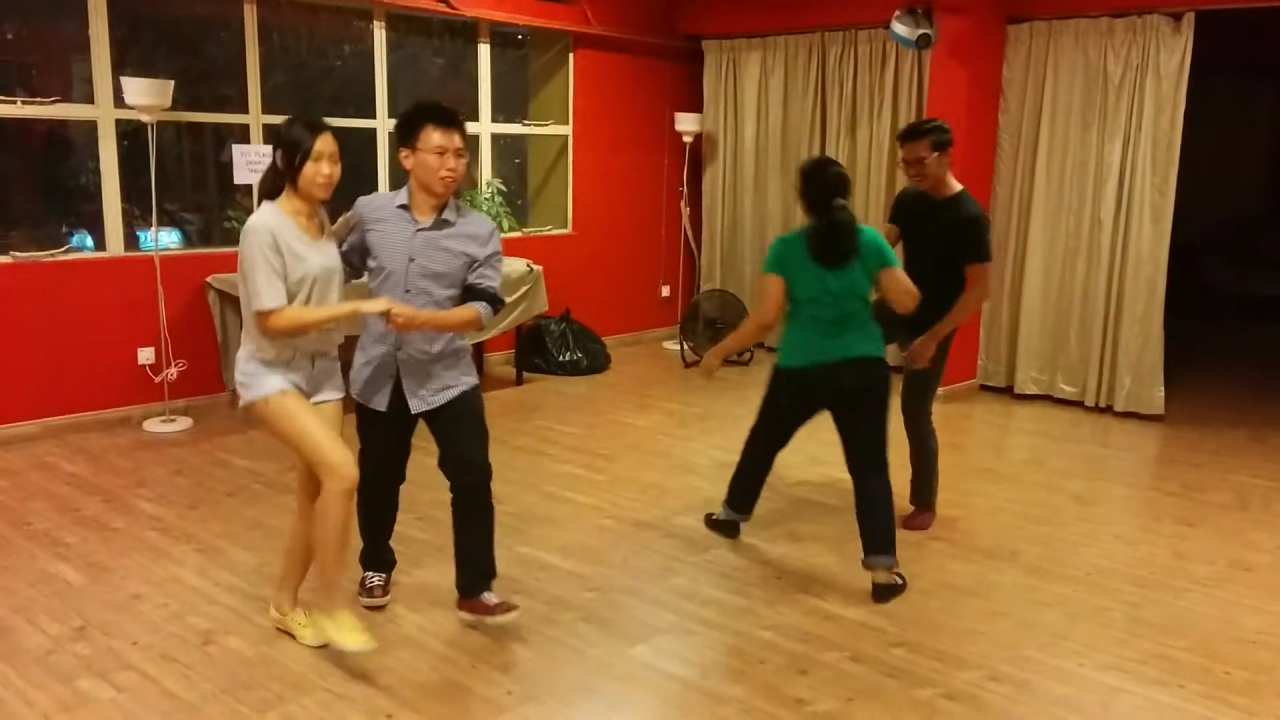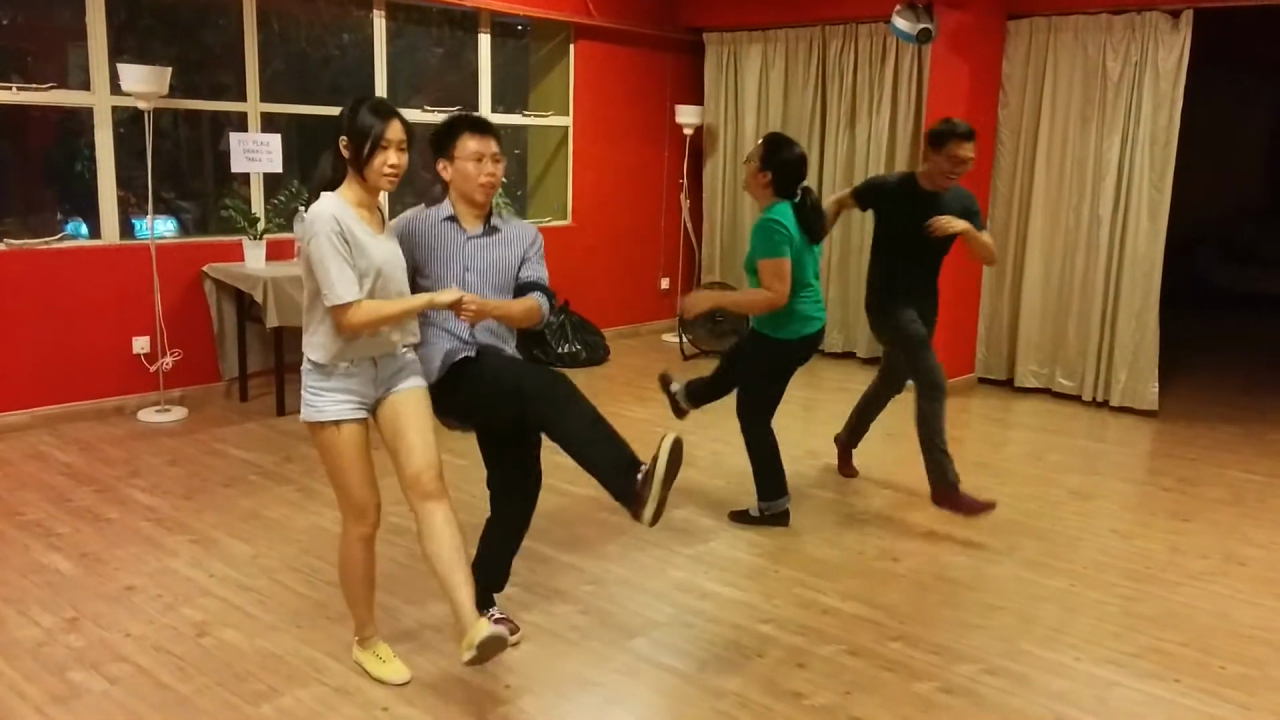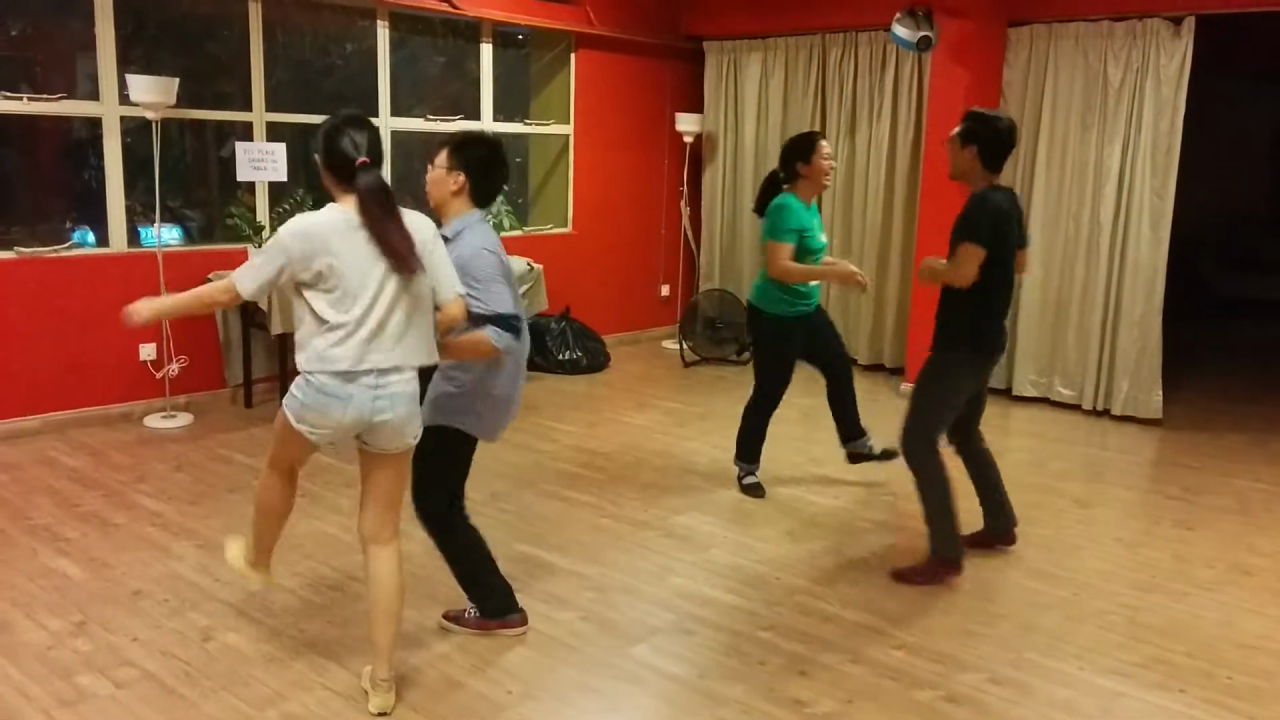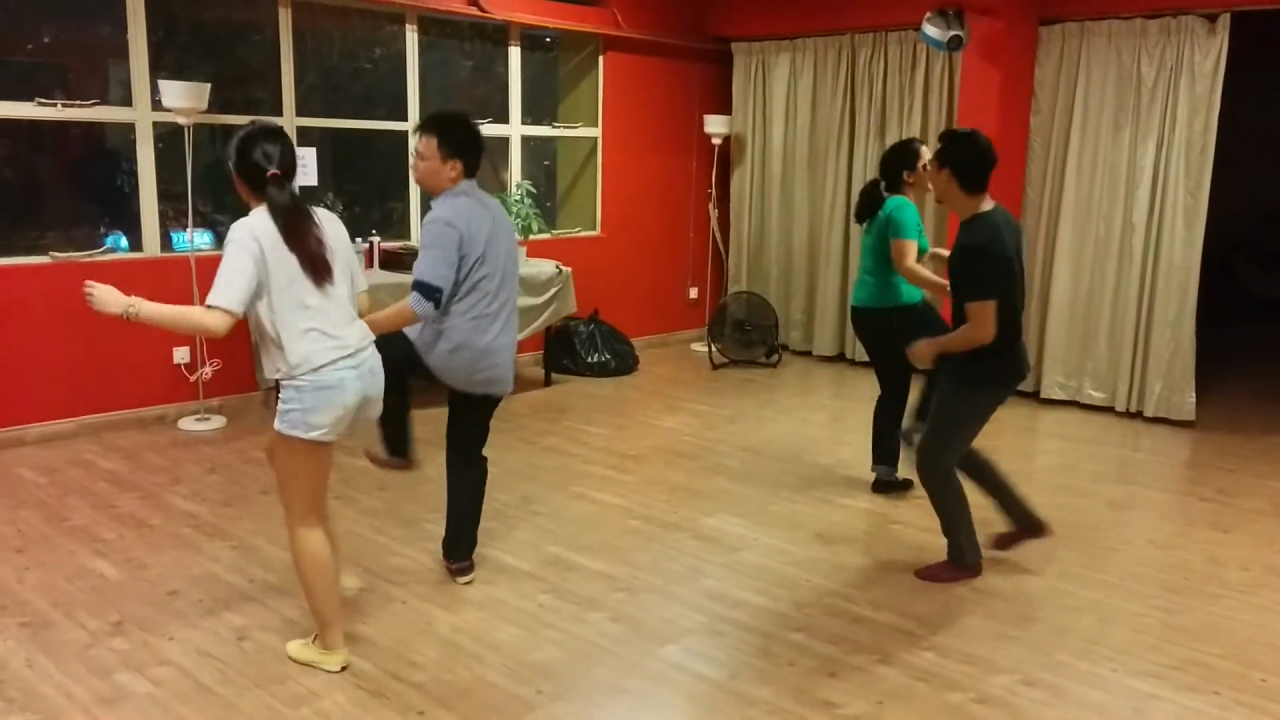
dt=1s
person 1, frame 1
left shoulder: (320, 219)
right shoulder: (263, 227)
right elbow: (273, 320)
right wrist: (357, 308)
left hip: (322, 366)
right hip: (270, 372)
left knee: (316, 489)
right knee: (343, 474)
left ankle: (285, 603)
right ankle: (335, 607)
person 1, frame 2
left shoulder: (382, 213)
right shoulder: (326, 218)
right elbow: (350, 316)
right wrist: (431, 300)
left hip: (396, 363)
right hip: (335, 378)
left knee: (426, 480)
right knee: (362, 515)
left ankle: (471, 622)
right ankle: (366, 638)
person 1, frame 3
left shoulder: (308, 230)
right shoulder: (419, 229)
left elbow: (234, 292)
right elbow: (455, 315)
left wrist: (161, 307)
left hip: (327, 391)
right hip: (398, 394)
left knee: (280, 469)
right knee: (381, 537)
left ankle: (256, 558)
person 1, frame 4
left shoulder: (249, 233)
right shoulder: (327, 221)
left elbow: (220, 319)
left wrist: (127, 305)
left hip: (314, 384)
right hip: (366, 367)
left knee: (300, 522)
right knee: (286, 458)
left ankle: (331, 644)
right ankle: (328, 575)
person 2, frame 1
left shoulder: (479, 231)
right shoulder: (370, 213)
left elbow: (485, 306)
right elbow: (343, 267)
left wrist: (425, 319)
left hip: (447, 373)
right hip: (381, 373)
left knee: (472, 474)
right knee: (379, 477)
left ankle: (476, 588)
right ankle: (375, 565)
person 2, frame 2
left shoulder: (523, 235)
right shoulder: (412, 229)
left elbow: (536, 305)
left wrist: (493, 308)
left hip: (505, 379)
right hip: (448, 370)
left knee: (517, 489)
right knee: (547, 386)
left ankle: (480, 598)
right ankle: (634, 481)
person 2, frame 3
left shoulder: (471, 250)
right shoulder: (466, 239)
left elbow: (502, 336)
left hip: (471, 395)
right hip: (475, 388)
left knee: (439, 503)
left ankle: (500, 611)
person 2, frame 4
left shoulder: (444, 220)
right shoulder: (494, 212)
left elbow: (427, 304)
left wrist: (363, 324)
left hip: (455, 349)
right hip: (495, 358)
left knee: (384, 353)
right knee: (468, 451)
left ankle: (397, 448)
right ankle: (460, 556)
person 3, frame 1
left shoulder: (969, 216)
right shoulder: (907, 200)
left elbow: (976, 288)
right elbow: (885, 246)
left wrist: (934, 339)
left hip: (935, 321)
right hip: (895, 305)
left knee: (915, 412)
left ankle: (924, 504)
person 3, frame 2
left shoulder: (962, 200)
right shoulder: (889, 188)
left elbow: (989, 257)
right elbow: (839, 201)
left wrist: (966, 228)
left hip: (923, 303)
right hip: (888, 302)
left knee: (891, 381)
right knee: (933, 384)
left ankle: (846, 442)
right ankle: (946, 488)
person 3, frame 3
left shoulder: (985, 205)
right shoulder: (1004, 203)
left elbow: (962, 275)
right elbow: (1018, 264)
left wrist: (932, 267)
right wrist: (945, 265)
left hip: (966, 343)
right hip: (963, 338)
left knee: (917, 438)
right knee: (962, 431)
left ankle: (944, 554)
right ankle: (1001, 526)
person 3, frame 4
left shoulder: (974, 243)
right shoulder: (999, 221)
left elbow: (982, 331)
left wrist: (930, 349)
left hip: (980, 372)
right hip: (1003, 363)
left knee: (932, 458)
right knee: (952, 445)
left ankle: (964, 559)
right ankle: (1024, 520)
person 4, frame 1
left shoulder: (785, 248)
right shoulder: (870, 241)
left elbow: (765, 318)
right elbow: (906, 302)
left wrist: (719, 352)
left hip: (801, 370)
right hip: (862, 367)
left knee: (763, 443)
right knee: (869, 467)
left ankle: (731, 515)
right ankle: (882, 569)
person 4, frame 2
left shoulder: (771, 226)
right shoulder: (792, 213)
left elbow: (775, 296)
left wrist: (714, 299)
left hip: (784, 335)
right hip: (800, 328)
left knee: (754, 413)
right knee: (736, 363)
left ankle: (773, 505)
right ankle: (687, 396)
person 4, frame 3
left shoulder: (810, 204)
right shoulder: (784, 208)
right elbow: (777, 268)
left wrist: (839, 268)
right wrist: (835, 272)
left hip: (805, 313)
right hip: (774, 316)
left knee: (840, 369)
right knee: (769, 392)
left ankle: (858, 445)
right ankle: (746, 466)
person 4, frame 4
left shoulder: (884, 207)
right shoulder: (900, 209)
right elbow: (906, 268)
left wrist: (940, 253)
right wrist: (951, 289)
left hip: (868, 309)
right hip: (893, 309)
left knee: (894, 387)
left ankle: (886, 473)
right ankle: (915, 429)
